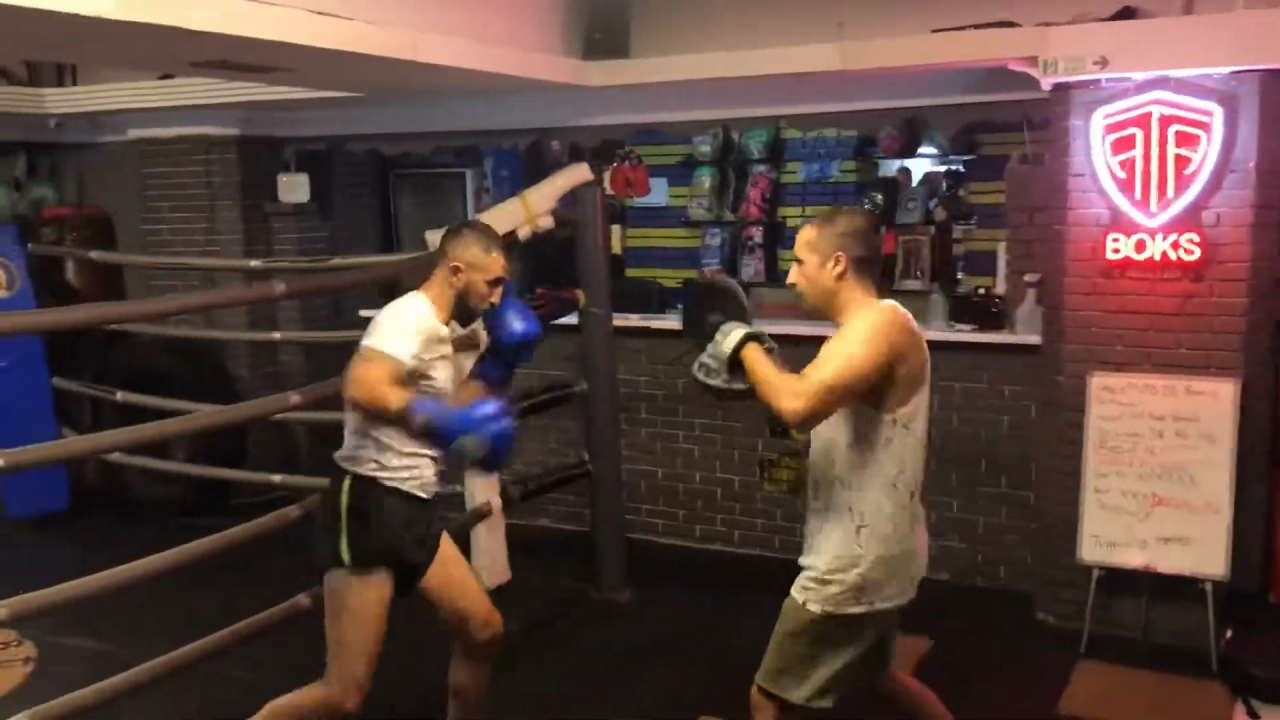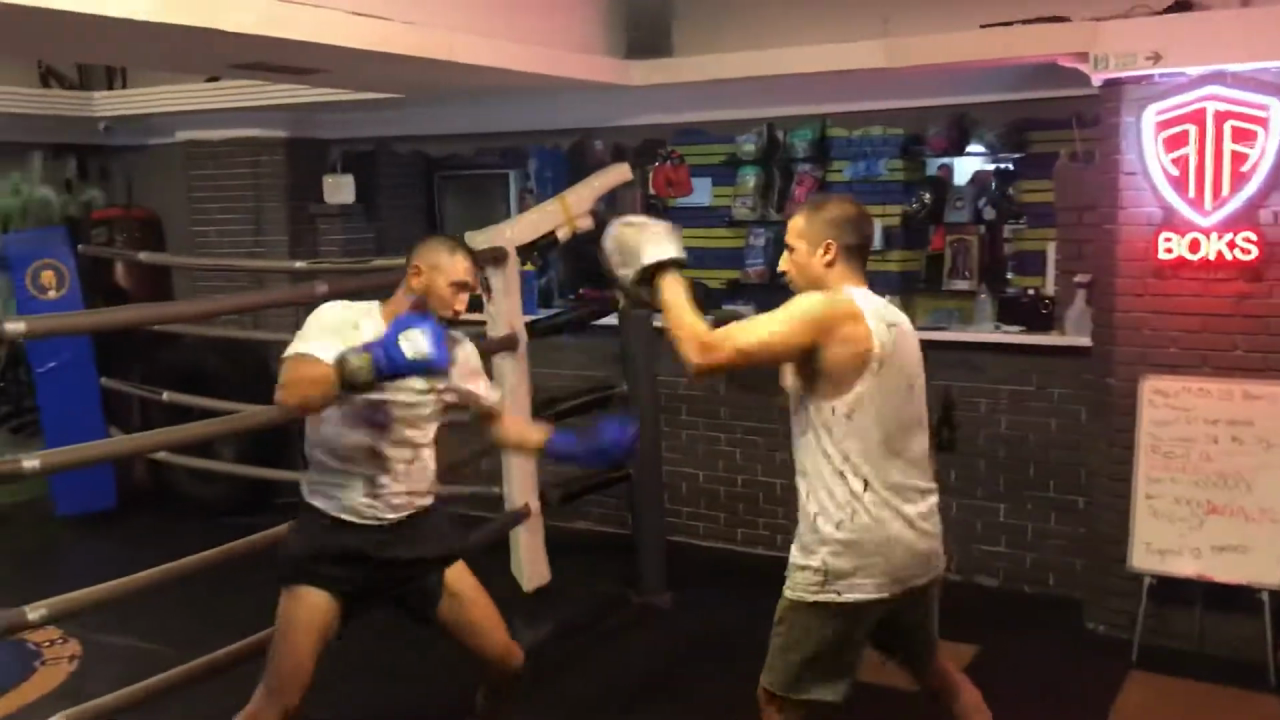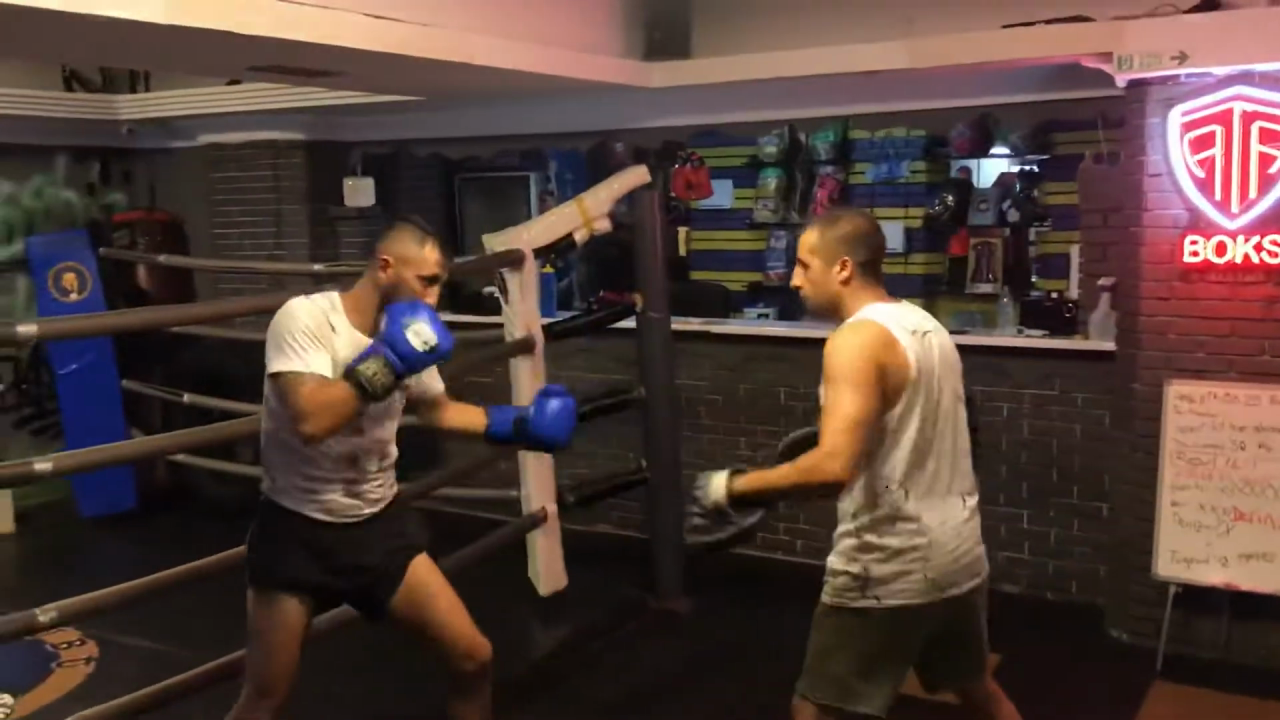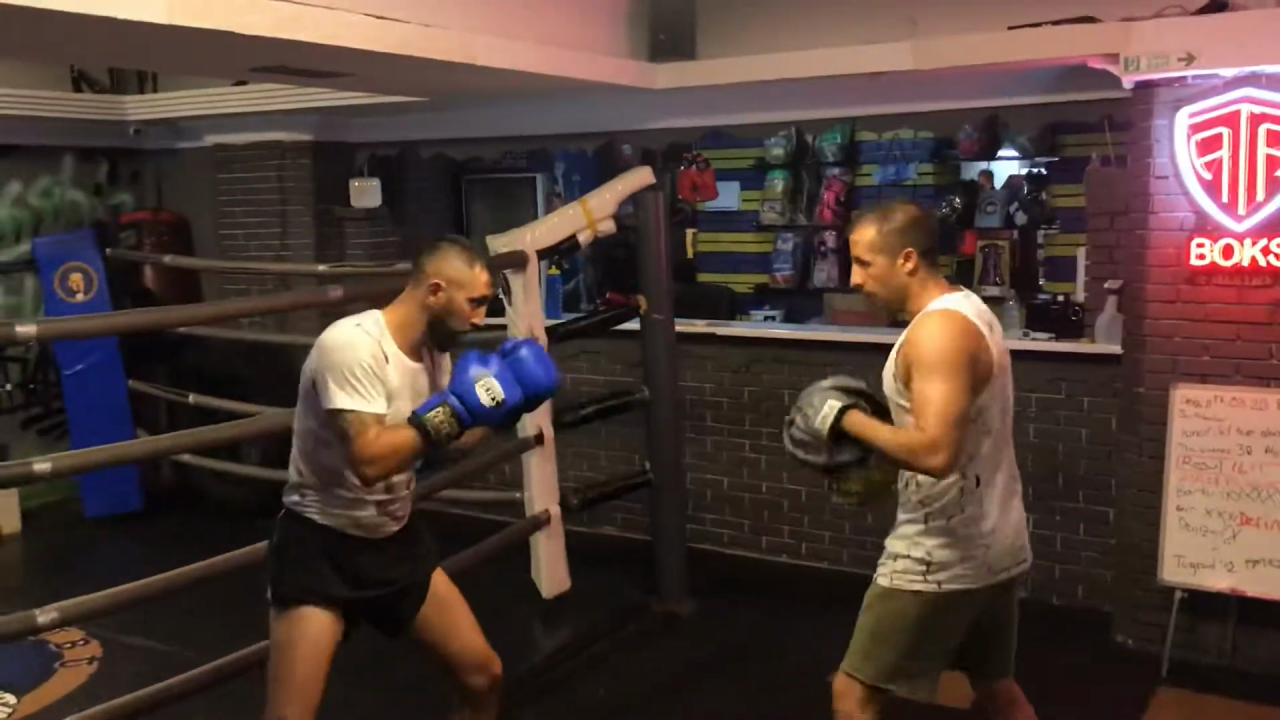
dt=0.3s
person 1, frame 1
left shoulder: (881, 324)
right shoulder: (845, 339)
left elbow: (797, 406)
left wrist: (742, 346)
left hip: (854, 563)
right hip: (880, 554)
right knee: (874, 675)
person 1, frame 2
left shoulder: (826, 312)
right shoulder: (890, 320)
left elbow: (703, 354)
left wrist: (660, 269)
left hip: (846, 557)
right hip: (917, 544)
right knee: (932, 669)
person 1, frame 3
left shoulder: (855, 340)
right shoulder: (924, 326)
left elbow: (836, 466)
left wrist: (733, 485)
right wrist: (814, 448)
left hip: (888, 567)
right hip: (957, 554)
person 1, frame 4
left shoulder: (936, 330)
right shoulder: (968, 308)
left elbow: (935, 452)
left wrist: (846, 418)
right wrist: (864, 418)
left hip: (942, 555)
right hip: (997, 543)
person 2, frame 1
left shoulder: (455, 327)
right shoulder: (412, 316)
left elbow: (461, 398)
right elbow: (364, 390)
left wrist: (500, 360)
right wrist: (447, 420)
left hip: (411, 507)
right hip: (373, 503)
left knee: (484, 630)
person 2, frame 2
left shoulder: (452, 350)
right shoulder: (337, 320)
left elbow: (499, 422)
right elbow: (292, 395)
left wrist: (576, 444)
right wrist: (374, 360)
left hip: (414, 528)
right hip: (333, 530)
left knee: (506, 660)
person 2, frame 3
left shoulder: (413, 329)
right shoulder: (304, 320)
left elbow: (436, 411)
right elbow: (311, 422)
left wrist: (515, 422)
right wrist: (386, 357)
left hip: (378, 521)
right hip: (297, 529)
left knee: (473, 657)
person 2, frame 4
left shoulder: (435, 351)
right shoulder: (350, 344)
left elbow: (445, 442)
right elbow: (370, 461)
left wrist: (504, 407)
right wrist: (456, 408)
left hip: (395, 540)
right hip: (320, 545)
left knee: (483, 674)
